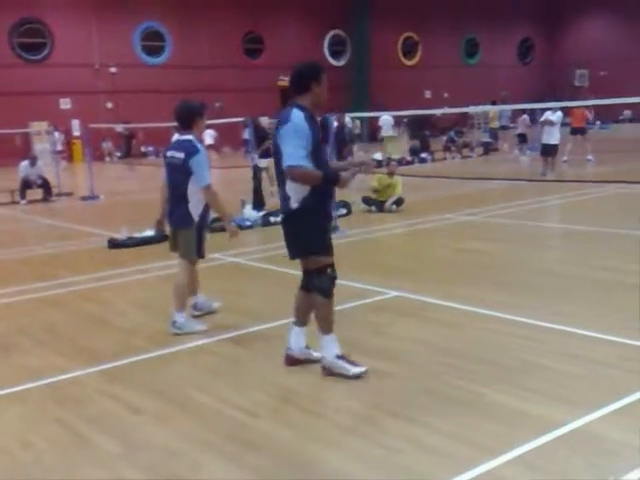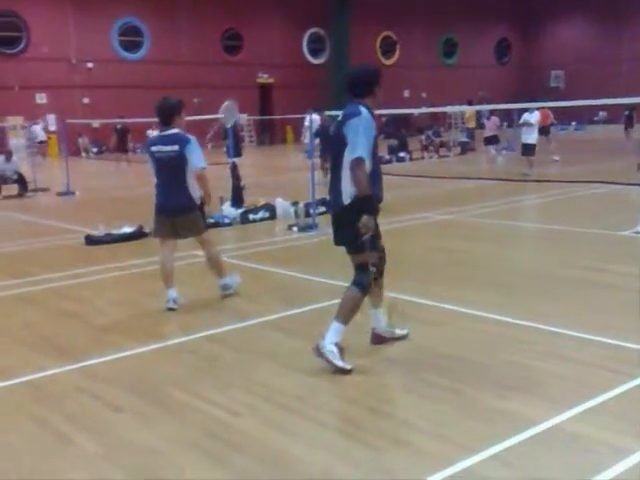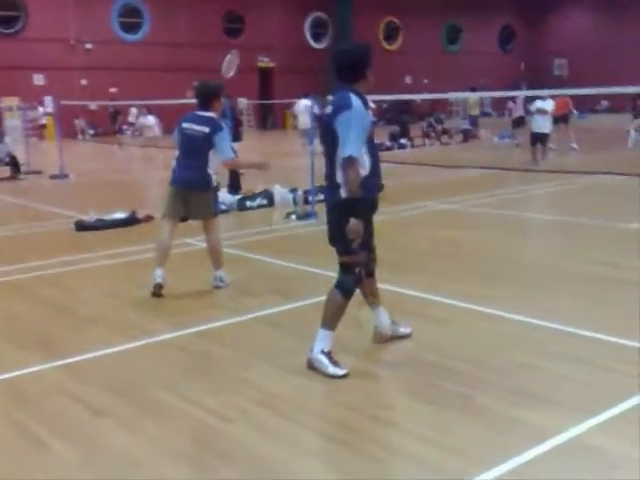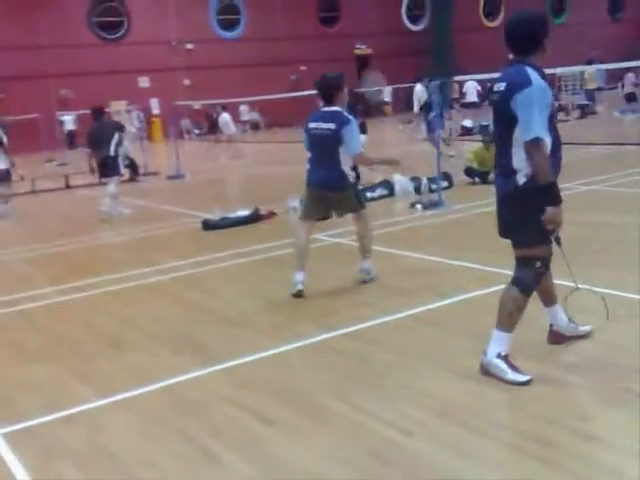
dt=1s
person 1, frame 1
left shoulder: (305, 119)
right shoulder: (295, 121)
right elbow: (295, 171)
left wrist: (336, 172)
right wrist: (335, 178)
left hip: (310, 208)
right hip: (303, 210)
left knee: (313, 277)
right knee: (325, 276)
left ankle: (296, 347)
right ankle: (331, 355)
person 1, frame 2
left shoulder: (351, 115)
right shoulder: (361, 116)
right elbow: (358, 166)
right wrist: (366, 209)
left hip: (350, 203)
right hip: (354, 206)
left knee: (377, 260)
right knee: (366, 274)
left ankle: (380, 327)
right ankle: (330, 342)
person 1, frame 3
left shoulder: (340, 103)
right shoulder: (353, 107)
right elbow: (349, 164)
right wrist: (354, 213)
left hip: (353, 199)
right hip: (350, 202)
left knee: (366, 261)
right knee: (351, 274)
left ankle: (383, 326)
right ankle: (319, 351)
person 1, frame 4
left shoulder: (506, 80)
right shoulder: (532, 83)
right elbow: (534, 147)
right wrist: (552, 199)
left hip: (512, 184)
right hip: (527, 189)
left knee: (540, 259)
right knee: (528, 270)
left ankle: (560, 324)
right ankle: (495, 354)
person 2, frame 1
left shoulder: (172, 148)
right shoulder: (196, 150)
left elbow: (166, 186)
right elbow: (207, 190)
left wrist: (163, 214)
right wrist: (227, 219)
left hip: (177, 214)
right hip: (191, 216)
left knee: (190, 260)
right knee: (187, 263)
left ankle: (197, 302)
right ankle: (179, 319)
person 2, frame 2
left shoulder: (152, 144)
right shoulder: (186, 140)
right elbow: (199, 173)
right wrist: (207, 194)
left hip: (163, 203)
right hip: (187, 202)
left knee: (167, 247)
right knee: (206, 242)
left ankle: (171, 295)
right ankle: (225, 281)
person 2, frame 3
left shoulder: (184, 120)
right shoulder: (217, 127)
right elbow: (229, 162)
right wrist: (254, 165)
left hip: (179, 180)
right hip: (202, 183)
left knee: (168, 225)
right knee: (211, 227)
left ankle: (159, 275)
right ankle: (219, 275)
person 2, frame 4
left shoulder: (311, 119)
right shoulder: (345, 120)
right elbow: (358, 157)
right wrist: (383, 161)
left hip: (315, 181)
right hip: (340, 181)
left knee: (305, 227)
right knee: (361, 217)
left ankle: (299, 279)
right ankle: (366, 265)
